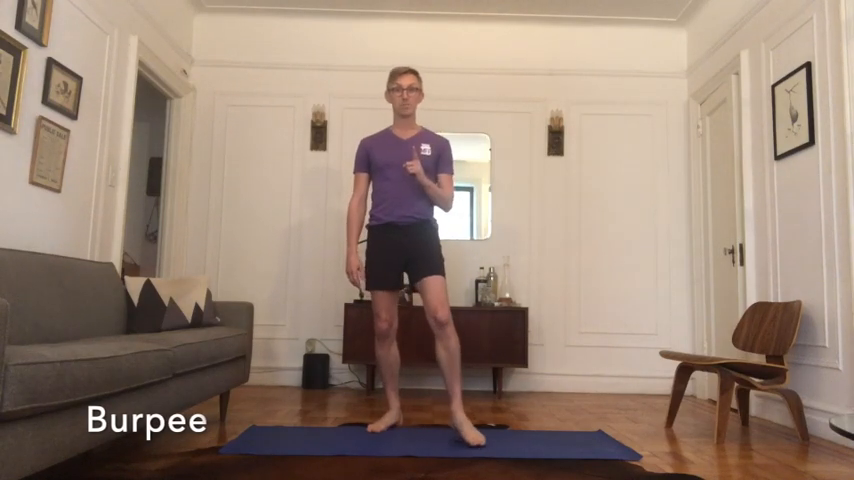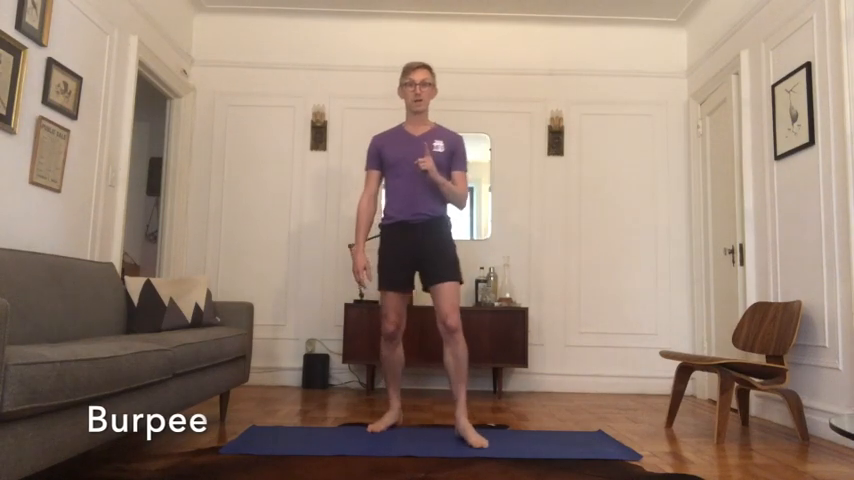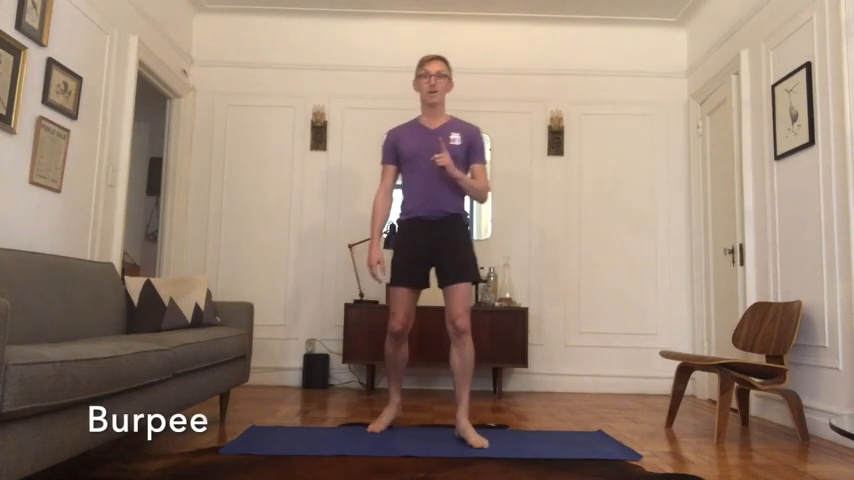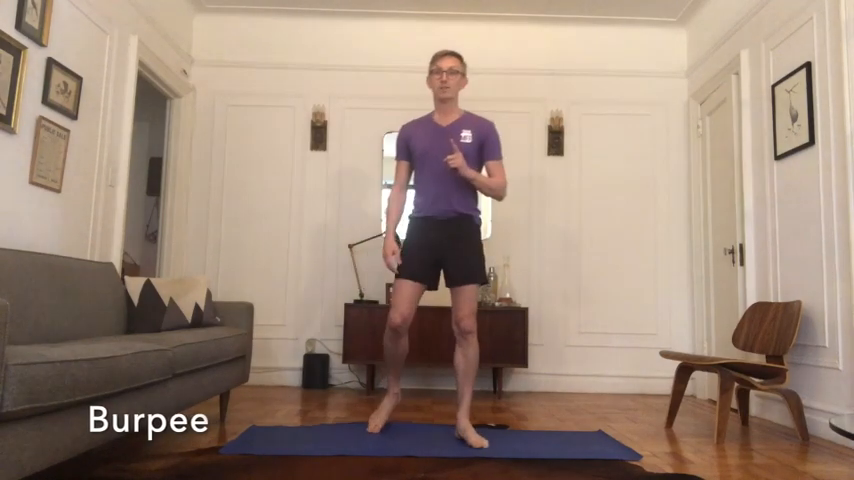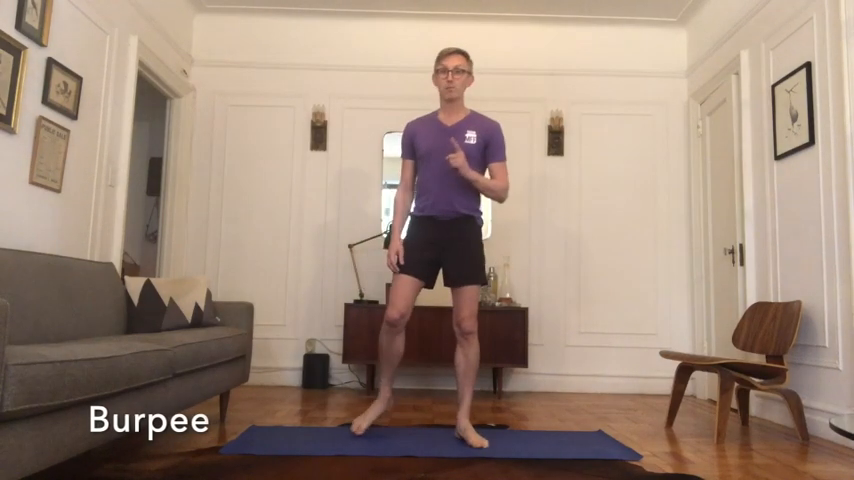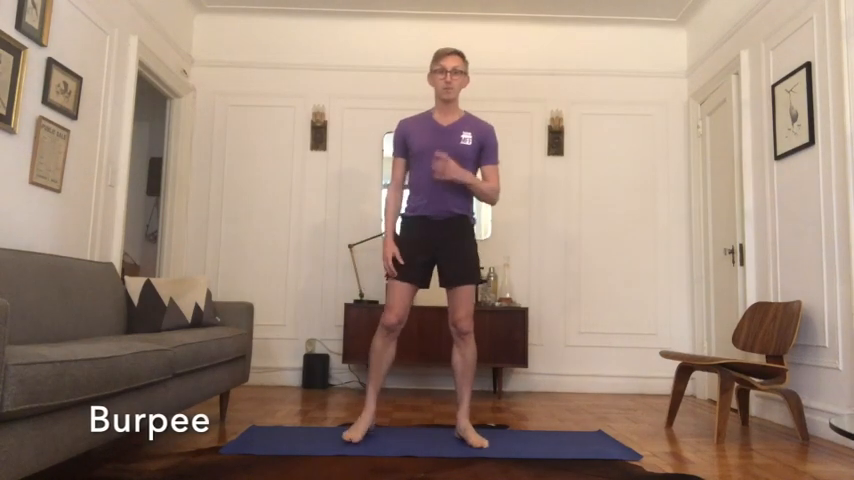
dt=0.2s
person 1, frame 1
left shoulder: (438, 144)
right shoulder: (370, 145)
left elbow: (447, 201)
right elbow: (358, 201)
left wrist: (422, 178)
right wrist: (352, 250)
left hip: (422, 235)
right hip: (382, 237)
left knee: (441, 319)
right knee: (384, 328)
left ankle: (457, 410)
right ankle: (393, 408)
person 1, frame 2
left shoulder: (451, 140)
right shoulder: (382, 142)
left elbow: (461, 198)
right elbow: (368, 198)
left wrist: (435, 175)
right wrist: (358, 248)
left hip: (437, 234)
right hip: (395, 236)
left knee: (451, 325)
right knee: (391, 329)
left ankle: (461, 417)
right ankle: (394, 407)
person 1, frame 3
left shoulder: (468, 133)
right shoulder: (397, 136)
left elbow: (482, 192)
right elbow: (384, 192)
left wrist: (453, 170)
right wrist: (374, 242)
left hip: (453, 231)
right hip: (411, 232)
left knee: (460, 326)
right knee: (398, 326)
left ankle: (463, 418)
right ankle: (394, 403)
person 1, frame 4
left shoulder: (482, 129)
right shoulder: (411, 131)
left elbow: (500, 189)
right elbow: (399, 189)
left wrist: (467, 170)
right wrist: (389, 236)
left hip: (463, 231)
right hip: (421, 231)
left knee: (465, 327)
right knee: (397, 321)
left ankle: (463, 419)
right ankle: (392, 391)
person 1, frame 5
left shoulder: (487, 129)
right shoulder: (415, 129)
left elbow: (501, 191)
right elbow: (405, 188)
left wrist: (469, 172)
right wrist: (396, 236)
left hip: (464, 231)
right hip: (422, 229)
left knee: (466, 328)
right knee: (394, 317)
left ankle: (463, 419)
right ankle: (383, 395)
person 1, frame 6
left shoulder: (481, 131)
right shoulder: (408, 128)
left elbow: (493, 194)
right elbow: (396, 187)
left wrist: (462, 176)
right wrist: (389, 236)
left hip: (458, 231)
right hip: (414, 229)
left knee: (463, 328)
right knee: (390, 322)
left ankle: (463, 419)
right ankle: (368, 411)
